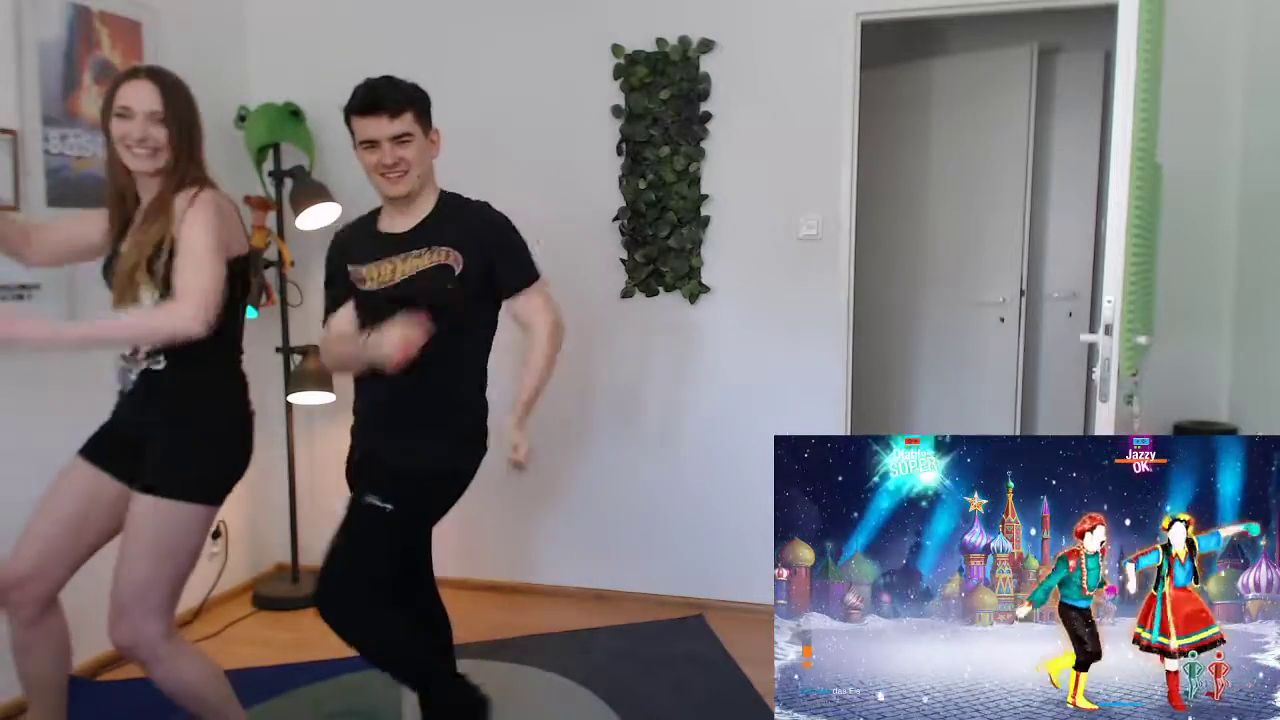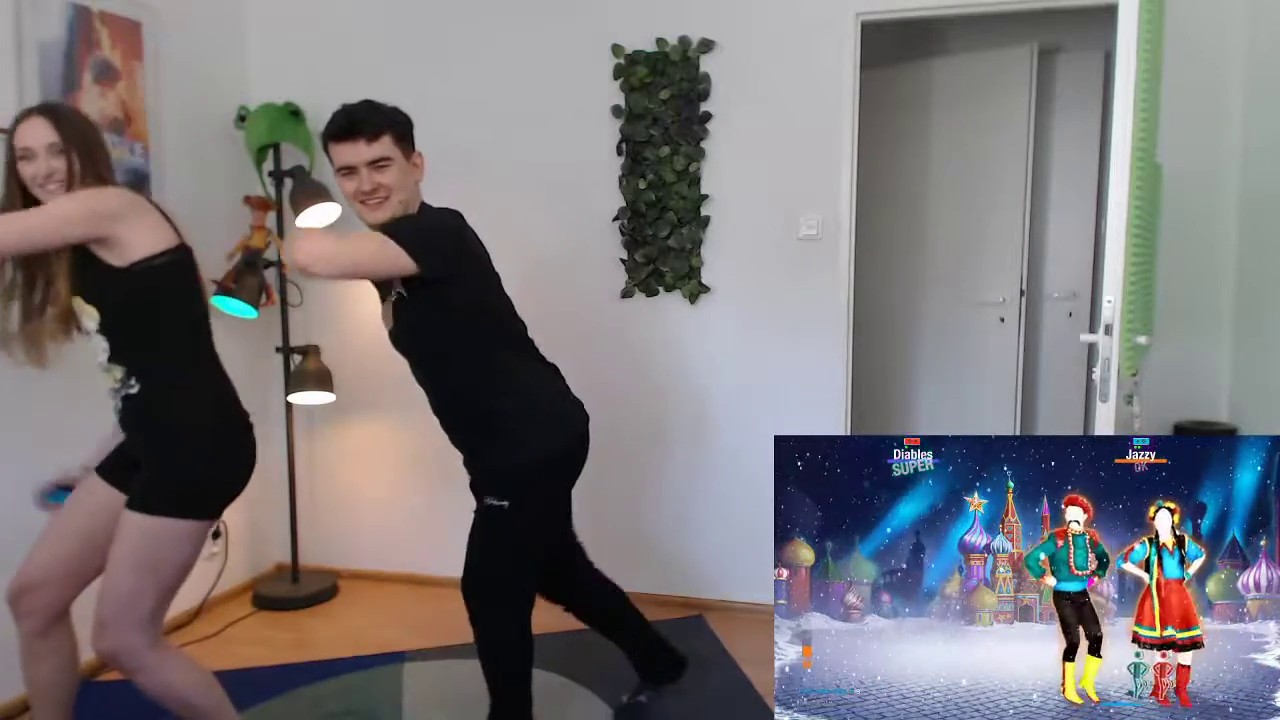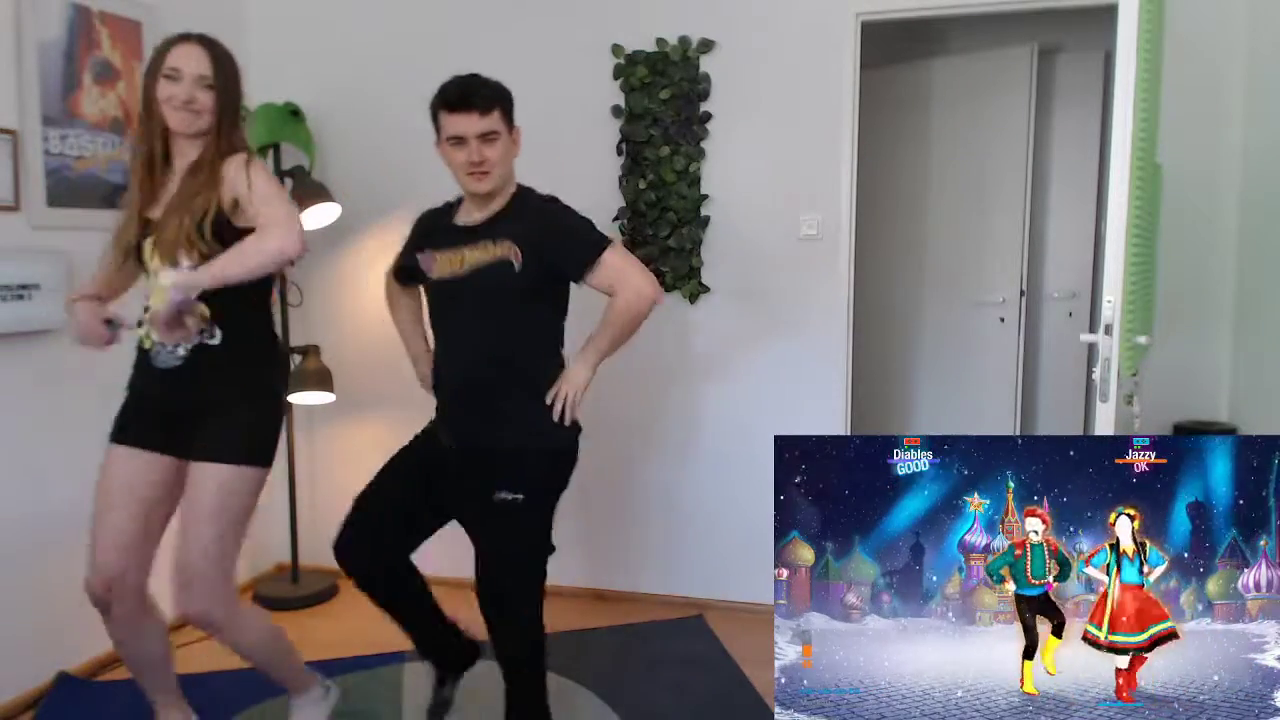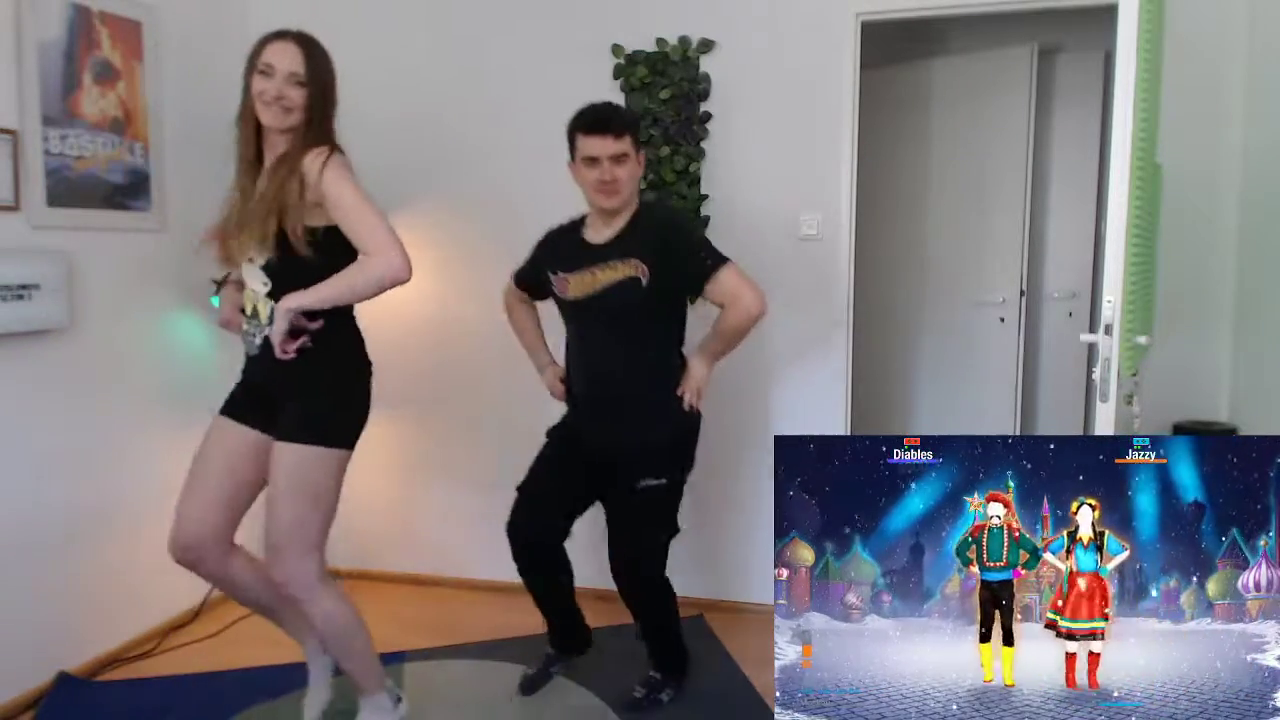
dt=0.7s
person 1, frame 1
left shoulder: (201, 205)
right shoulder: (129, 214)
left elbow: (191, 318)
left hip: (201, 427)
right hip: (139, 421)
left knee: (139, 631)
person 1, frame 2
left shoulder: (109, 209)
right shoulder: (90, 245)
right wrist: (95, 465)
left hip: (196, 441)
right hip: (152, 440)
left knee: (124, 637)
person 1, frame 3
left shoulder: (238, 170)
right shoulder: (150, 181)
left elbow: (285, 240)
right elbow: (121, 273)
left wrist: (182, 283)
right wrist: (85, 303)
left hip: (238, 395)
right hip: (156, 392)
left knee: (205, 599)
right knee: (109, 583)
person 1, frame 4
left shoulder: (319, 166)
right shoulder: (259, 169)
left elbow: (392, 264)
left wrist: (296, 306)
right wrist: (235, 298)
left hip: (324, 378)
right hip: (262, 376)
left knee: (293, 568)
right knee: (193, 541)
right ankle: (323, 643)
person 2, frame 1
left shoulder: (480, 227)
right shoulder: (351, 242)
left elbow: (543, 322)
right elbow: (334, 350)
left wrist: (520, 421)
right wrist: (373, 346)
left hip: (438, 449)
right hip: (378, 446)
left knee: (343, 593)
right knee: (403, 589)
person 2, frame 2
left shoulder: (437, 233)
right shoulder: (393, 249)
left elbow: (312, 254)
left wrist: (307, 241)
left hip: (536, 441)
right hip: (499, 446)
left knee: (491, 589)
right knee: (557, 571)
right ankle: (657, 661)
person 2, frame 3
left shoulder: (543, 221)
right shoulder: (431, 228)
left elbow: (640, 289)
right elbow: (401, 282)
left wrist: (584, 364)
right wrist: (419, 353)
left hip: (524, 445)
right hip: (451, 436)
left knee: (508, 593)
right knee: (360, 548)
right ankle: (450, 652)
person 2, frame 4
left shoulder: (666, 236)
right shoulder: (558, 246)
left elbow: (747, 303)
right elbow: (516, 298)
left wrist: (700, 362)
right wrist: (545, 364)
left hip: (657, 434)
right hip: (585, 426)
left knee: (635, 563)
right knee: (529, 532)
left ankle: (669, 664)
right ankle: (566, 638)
person 3, frame 1
left shoulder: (1099, 553)
right shoulder: (1070, 558)
right elbow: (1049, 583)
left wrist: (1104, 586)
right wrist: (1030, 603)
left hip: (1085, 610)
right hip: (1070, 609)
left knee: (1095, 653)
right knee: (1087, 649)
left ankle: (1054, 666)
right ankle: (1076, 697)
person 3, frame 2
left shoulder: (1091, 538)
right shoulder: (1057, 538)
left elbow: (1104, 559)
right elbow: (1030, 559)
left wrist: (1096, 576)
right wrist: (1045, 577)
left hip: (1082, 594)
right hip: (1063, 595)
left knee: (1096, 636)
right knee: (1073, 640)
left ankle: (1088, 683)
right ankle: (1068, 688)
person 3, frame 3
left shoulder: (1051, 546)
right shoulder: (1017, 548)
left elbow: (1066, 565)
right elbow: (991, 568)
left wrist: (1057, 580)
right wrist: (1005, 583)
left hip: (1042, 596)
right hip: (1023, 598)
left knee: (1060, 620)
right knee: (1032, 640)
left ankle: (1048, 656)
right ankle: (1027, 682)
person 3, frame 4
left shoulder: (1014, 532)
right shoulder: (978, 531)
left elbow: (1036, 552)
right elbow: (960, 550)
left wrist: (1024, 568)
right wrist: (971, 565)
left hip: (1006, 585)
right hip: (986, 585)
left knee: (1007, 627)
right knee: (985, 624)
left ankle: (1008, 671)
right ankle: (987, 667)
person 4, frame 1
left shoulder: (1192, 544)
right shoulder: (1160, 552)
left elbow: (1219, 535)
right elbow: (1131, 562)
left wrist: (1243, 528)
right wrist: (1131, 579)
left hip: (1186, 598)
right hip: (1167, 600)
right knee: (1173, 647)
left ankle: (1167, 652)
right ankle: (1173, 694)
person 4, frame 2
left shoulder: (1182, 541)
right shoulder: (1147, 544)
left elbow: (1200, 555)
right elbow: (1124, 561)
left wrist: (1189, 574)
right wrist: (1145, 576)
left hip: (1179, 595)
right hip: (1158, 595)
left knee: (1187, 643)
right knee: (1165, 643)
left ankle: (1181, 688)
person 4, frame 3
left shoulder: (1144, 547)
right shoulder: (1109, 549)
left elbow: (1163, 562)
right elbow: (1086, 566)
left wrist: (1150, 580)
right wrist: (1106, 579)
left hip: (1139, 599)
right hip: (1118, 600)
left knee: (1157, 634)
right knee: (1124, 645)
left ankle: (1132, 669)
right ankle: (1121, 690)
person 4, frame 4
left shoulder: (1103, 536)
right shoulder: (1067, 537)
left elbow: (1124, 551)
right elbow: (1046, 551)
left wrist: (1108, 568)
right wrist: (1063, 566)
left hip: (1095, 586)
right hip: (1074, 586)
left knee: (1096, 631)
right knee: (1071, 631)
left ankle: (1092, 673)
right ankle: (1070, 674)
